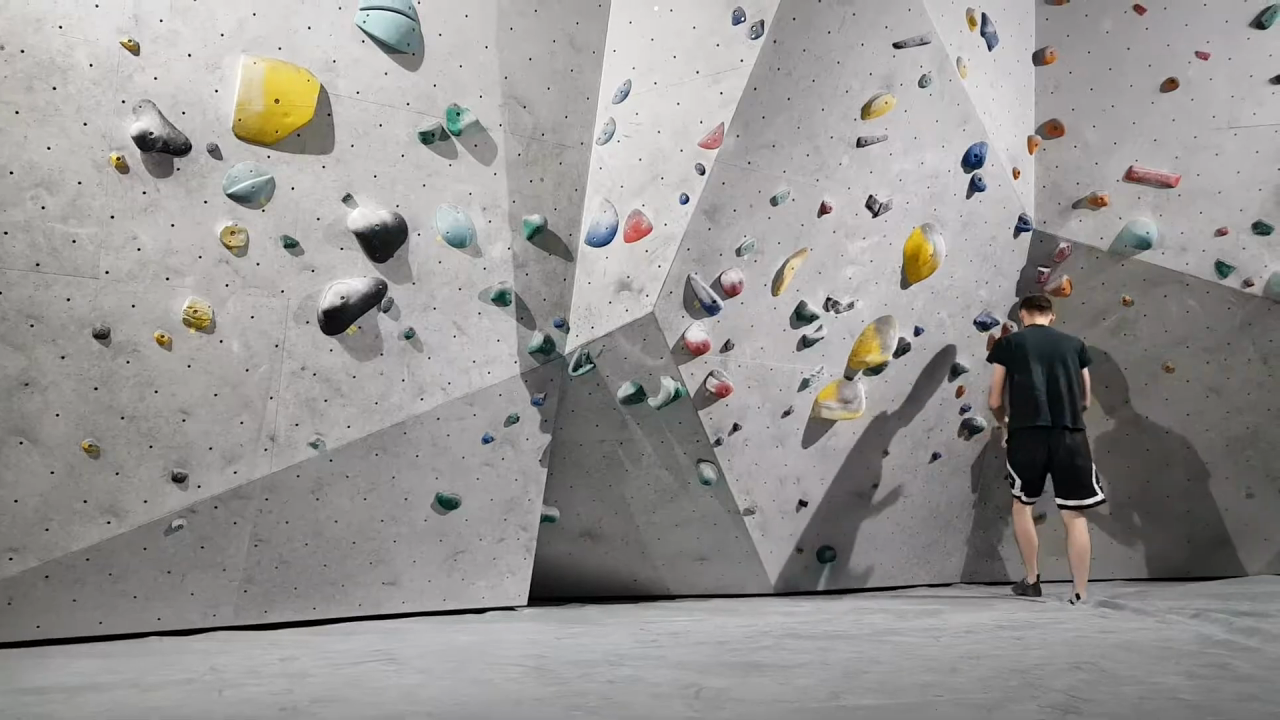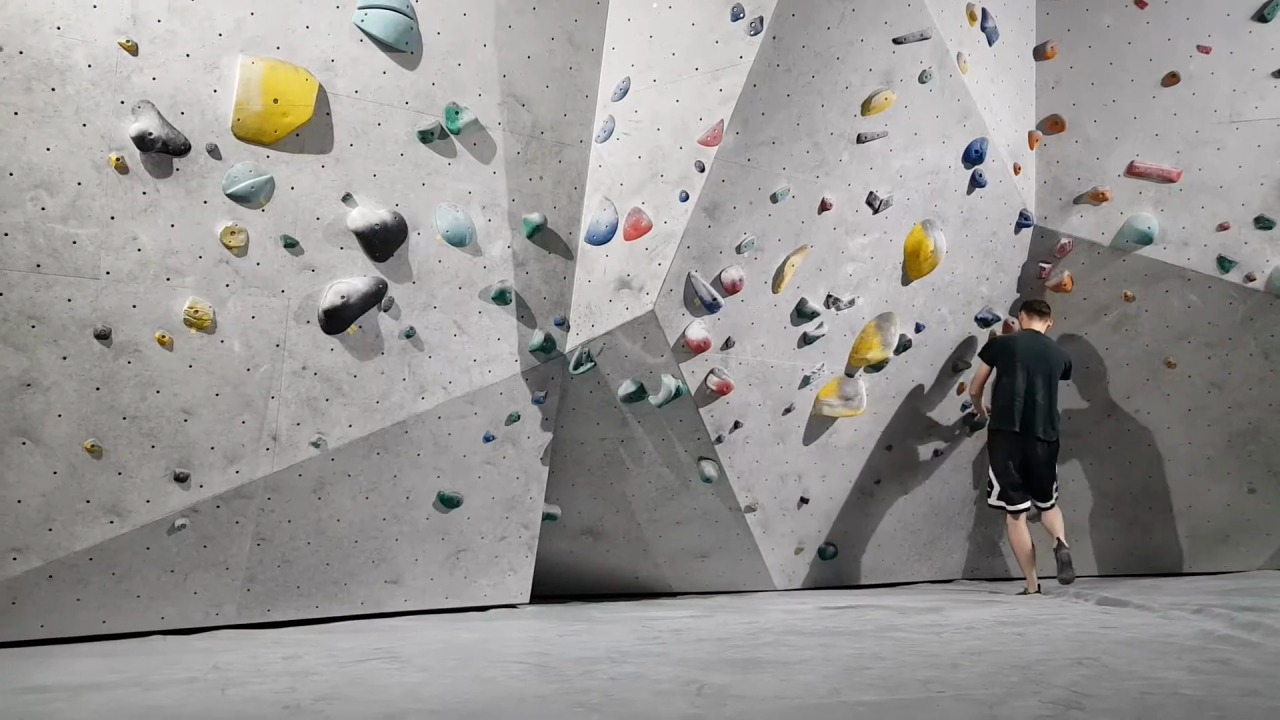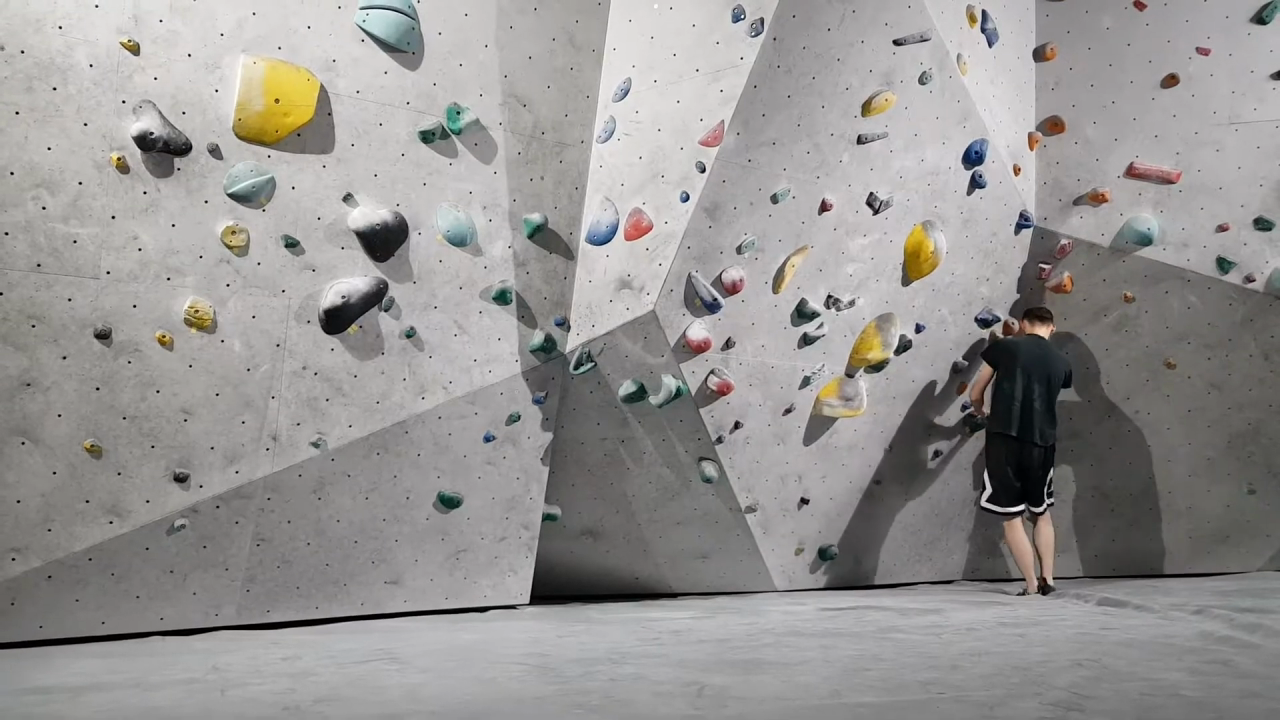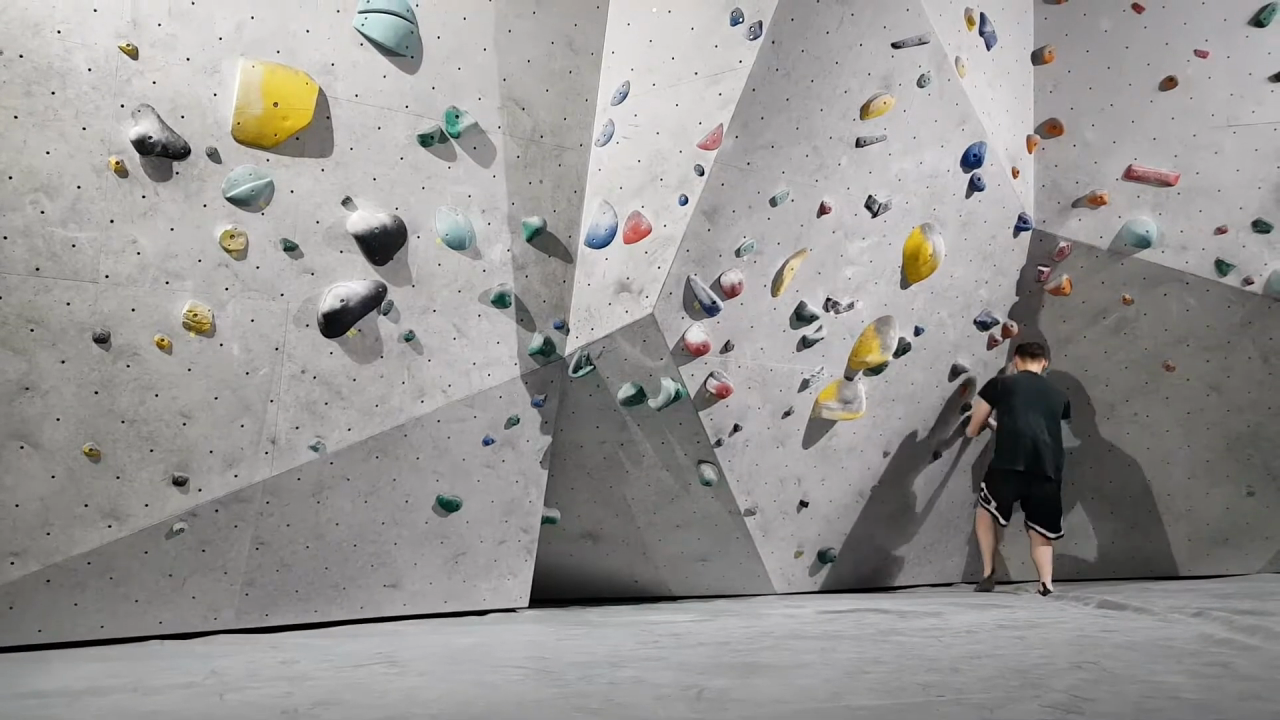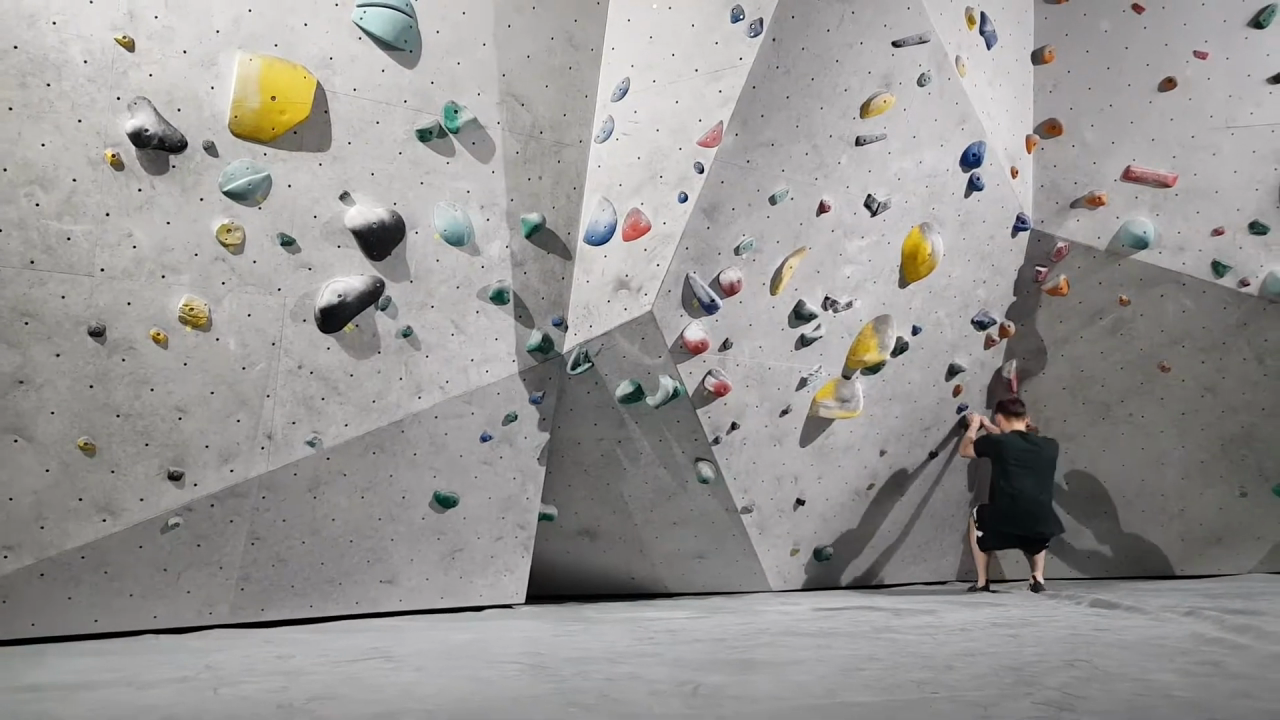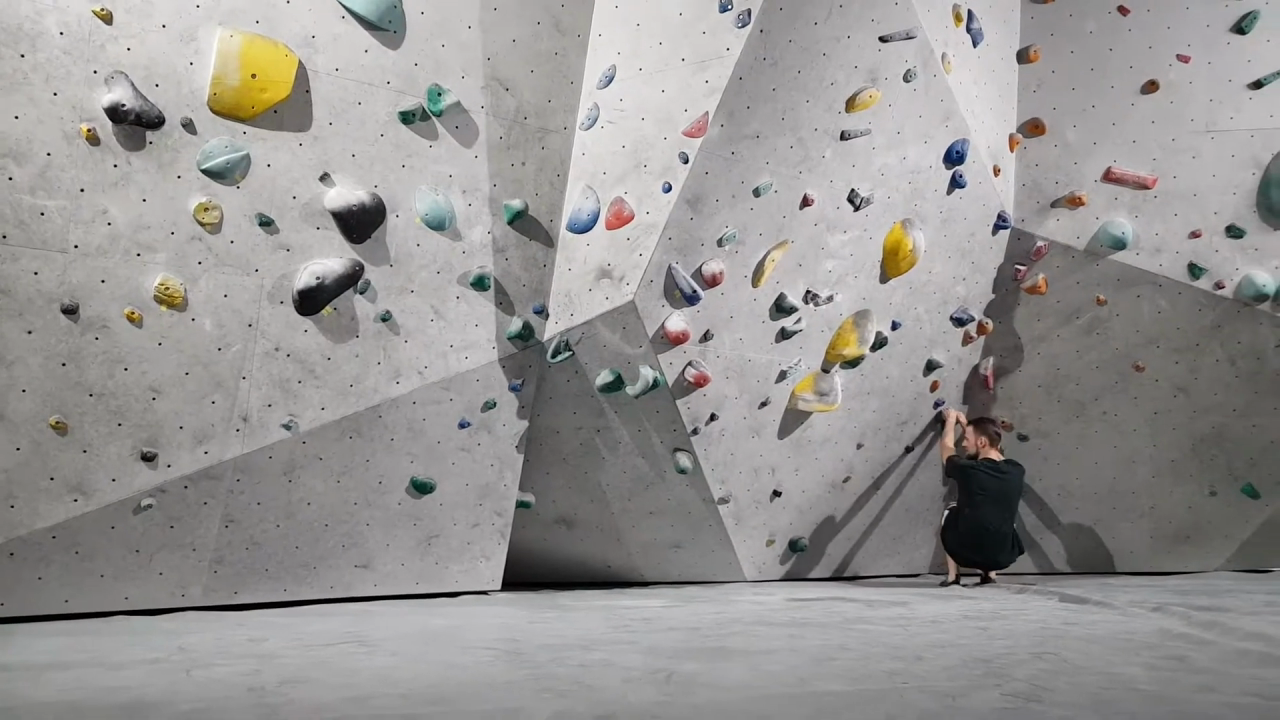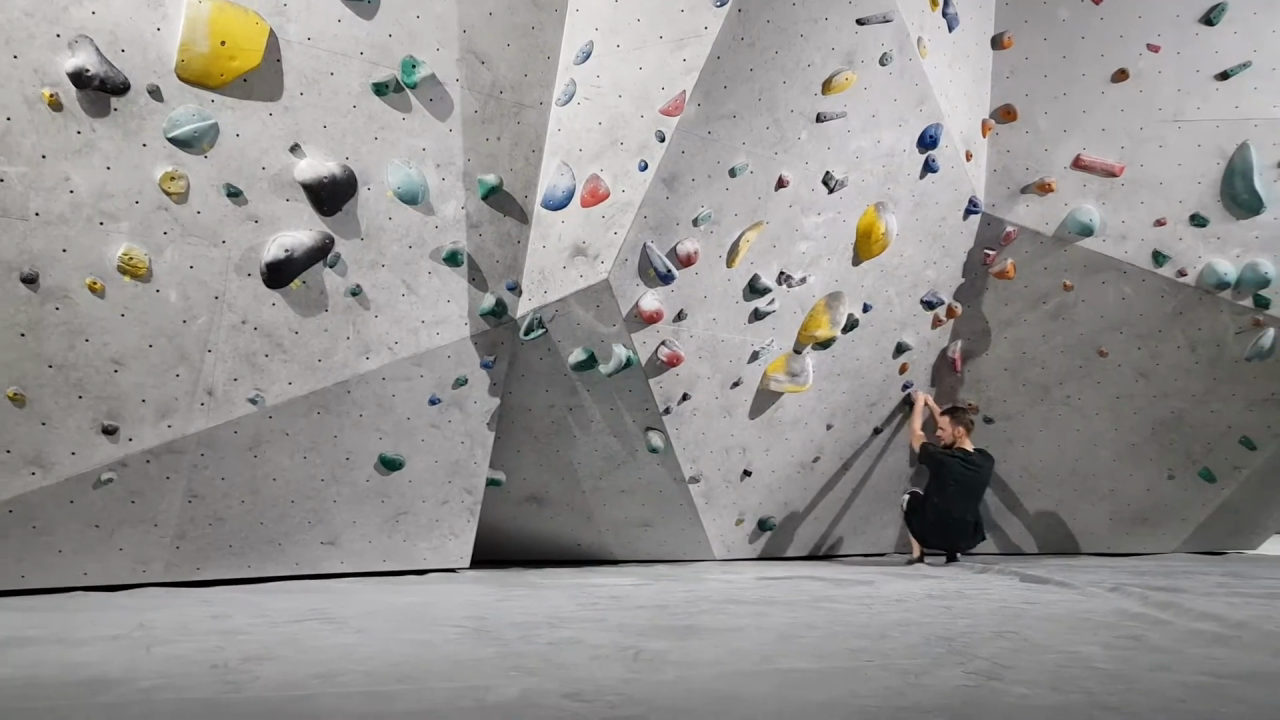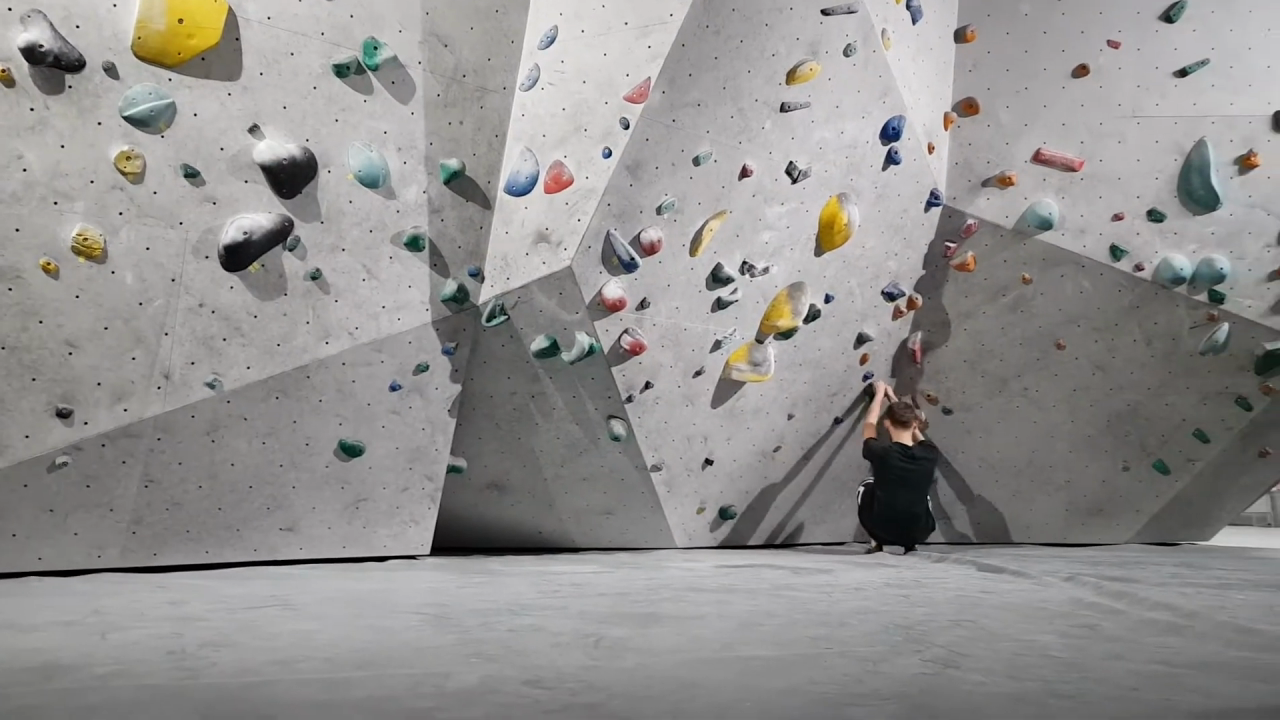
dt=0.4s
person 1, frame 1
left shoulder: (1008, 343)
right shoulder: (1075, 344)
left elbow: (995, 401)
right elbow: (1085, 400)
left wrist: (1004, 423)
left hip: (1027, 433)
right hip: (1071, 433)
left knee: (1021, 503)
right knee: (1074, 515)
left ankle: (1031, 579)
right ankle: (1080, 593)
person 1, frame 2
left shoulder: (1000, 344)
right shoulder: (1061, 355)
left elbow: (975, 390)
left wrist: (981, 409)
left hip: (1006, 435)
right hip: (1045, 438)
left knee: (1015, 512)
right knee: (1047, 503)
left ankle: (1031, 585)
right ankle: (1061, 542)
person 1, frame 3
left shoulder: (1002, 347)
right shoulder: (1062, 362)
left elbow: (976, 393)
left wrist: (980, 411)
left hip: (1005, 438)
right hip: (1042, 442)
left knee: (1012, 517)
right knee: (1041, 512)
left ankle: (1031, 587)
right ankle: (1047, 580)
person 1, frame 4
left shoulder: (1000, 384)
right shoulder: (1059, 395)
left elbow: (972, 431)
left wrist: (991, 424)
left hip: (1010, 467)
right hip: (1048, 471)
left knee: (985, 509)
right knee: (1039, 531)
left ankle: (988, 573)
right ankle: (1046, 584)
person 1, frame 5
left shoulder: (996, 443)
right shoulder: (1050, 446)
left elbow: (964, 450)
left wrist: (974, 425)
right wrist: (989, 427)
left hip: (1004, 525)
right hip: (1042, 530)
left knee: (977, 517)
left ankle: (982, 582)
right ankle: (1038, 579)
person 1, frame 6
left shoulder: (966, 470)
right shoulder: (1016, 470)
left elbow: (946, 447)
right elbow: (993, 455)
left wrist: (951, 420)
right wrist: (966, 424)
left hip: (967, 554)
right hip: (1003, 556)
left knee: (950, 512)
left ankle: (952, 577)
right ankle: (990, 574)
person 1, frame 7
left shoulder: (941, 459)
right shoulder: (986, 461)
left elbow: (915, 432)
left wrist: (919, 402)
right wrist: (931, 405)
left hip: (932, 536)
right hip: (967, 540)
left knee: (911, 496)
left ankle: (917, 555)
right ankle: (954, 553)
person 1, frame 8
left shoulder: (880, 453)
right shoulder: (931, 454)
left elbow: (869, 425)
right elbow: (913, 431)
left wrist: (880, 394)
right wrist: (891, 396)
left hip: (882, 530)
right hip: (918, 531)
left knee: (866, 488)
left ankle: (876, 544)
right ankle: (911, 544)
